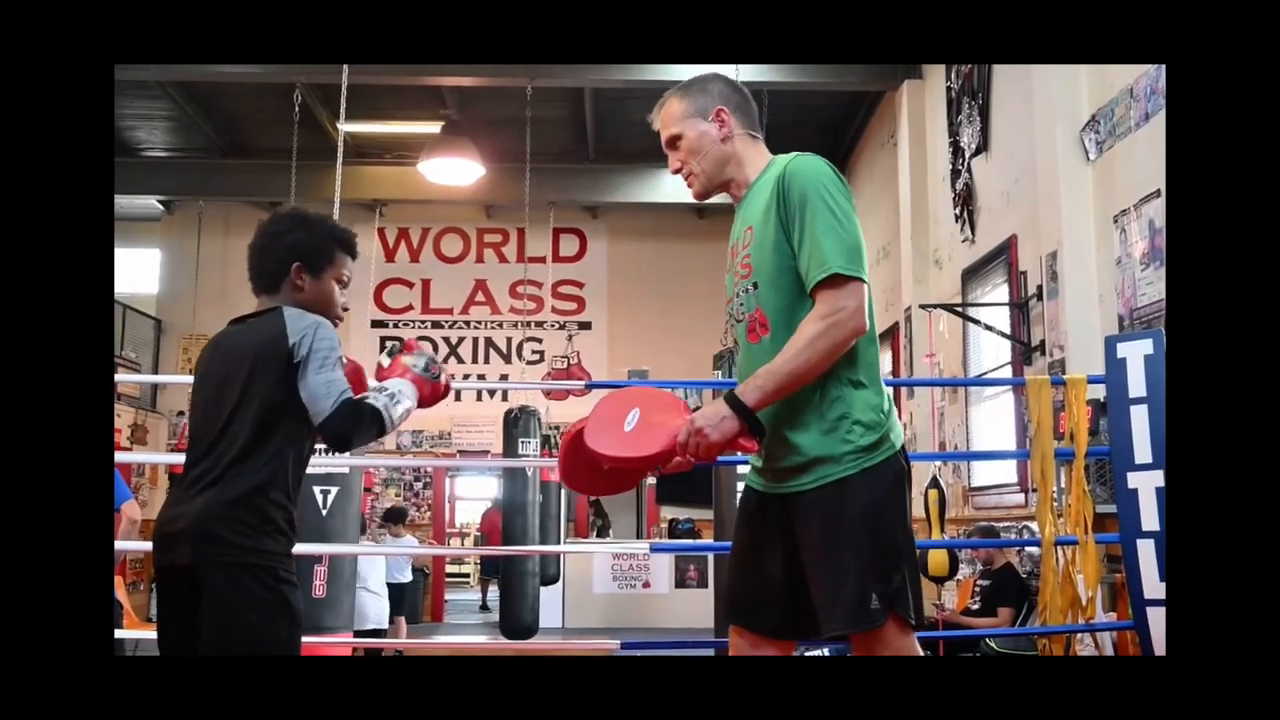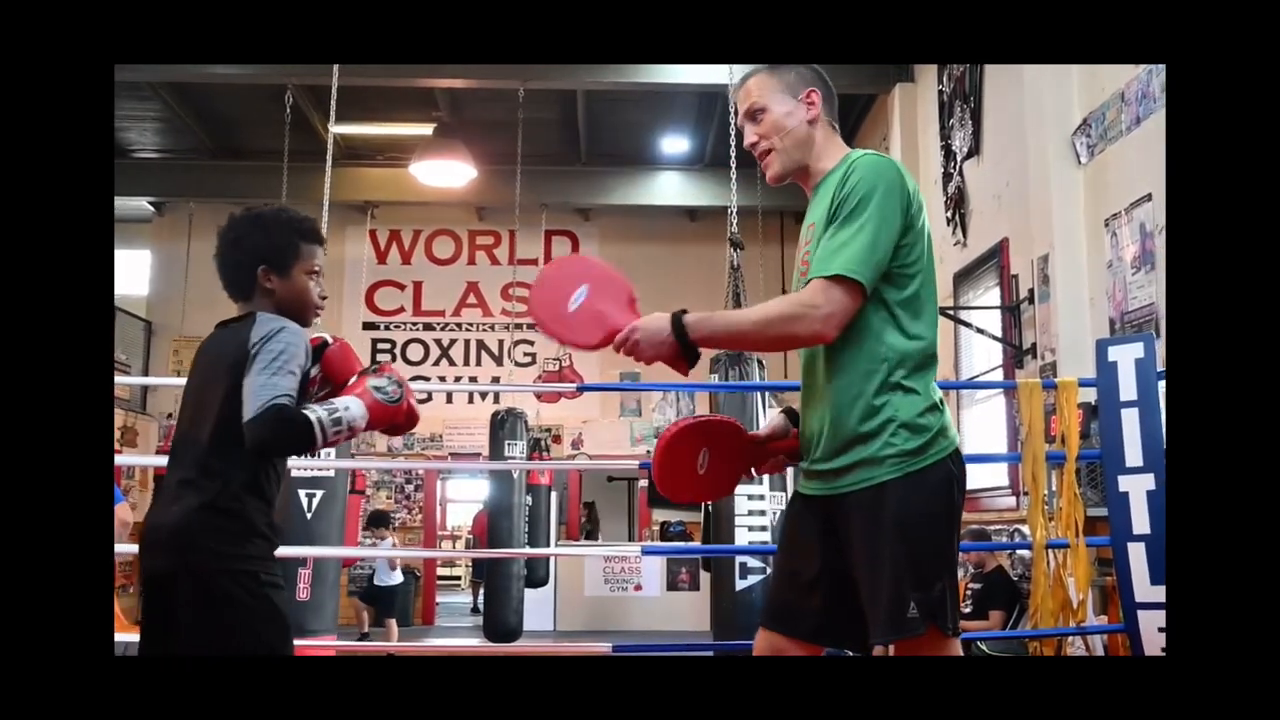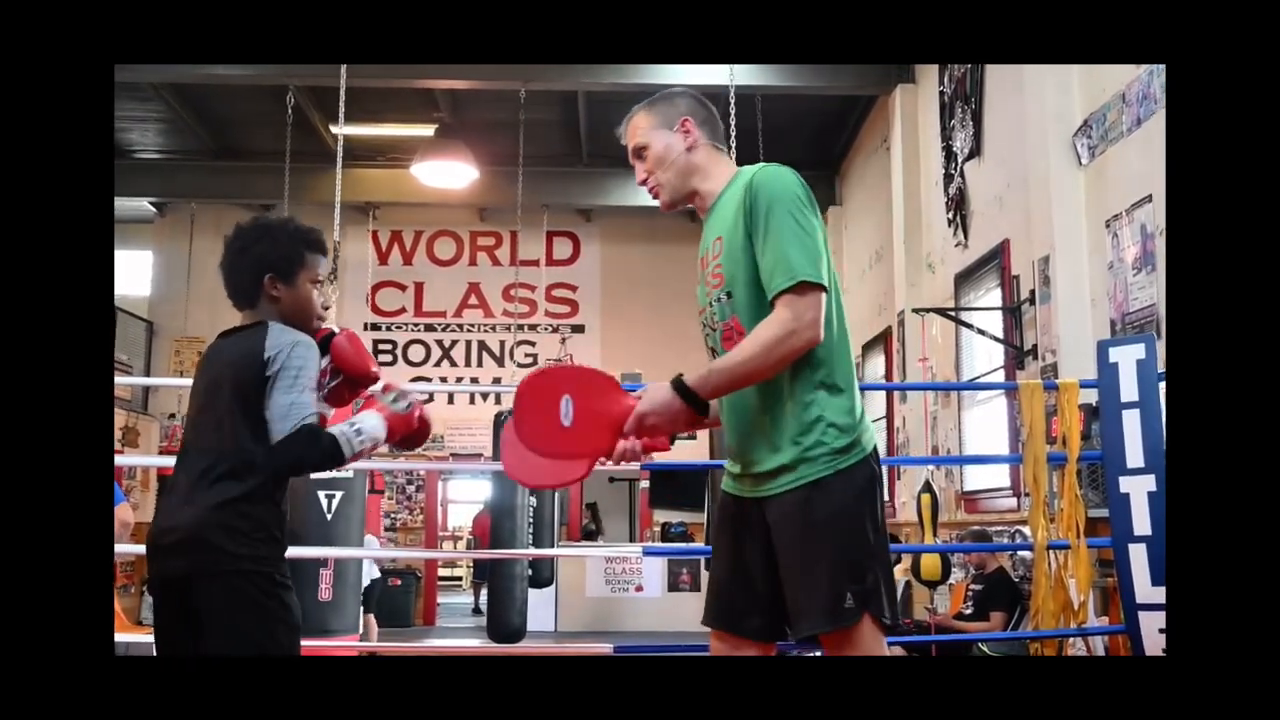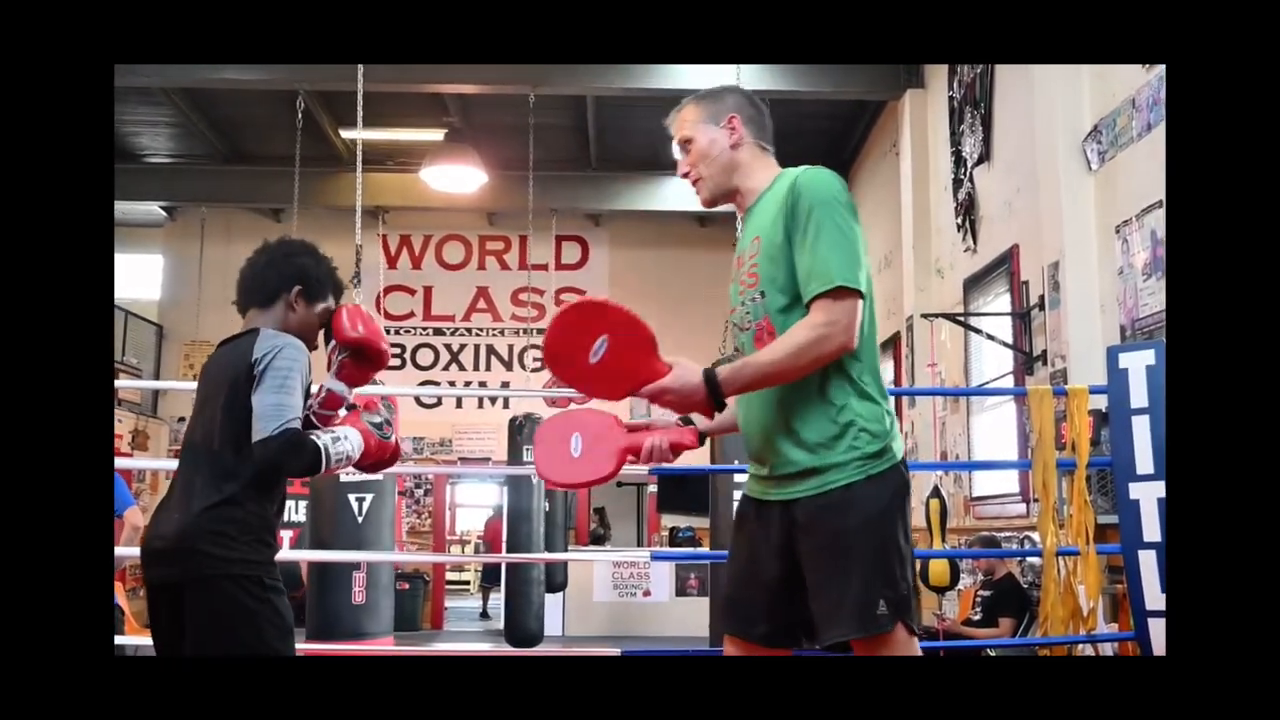
dt=0.7s
person 1, frame 1
left shoulder: (801, 176)
right shoulder: (746, 220)
left elbow: (845, 314)
left wrist: (737, 407)
right wrist: (703, 423)
left hip: (845, 464)
right hip: (775, 475)
left knee: (883, 639)
right knee: (753, 640)
person 1, frame 2
left shoulder: (869, 175)
right shoulder: (823, 203)
left elbow: (820, 317)
left wrist: (680, 331)
right wrist: (793, 420)
left hip: (897, 466)
right hip: (827, 476)
left knee: (923, 645)
right knee: (778, 644)
person 1, frame 3
left shoulder: (767, 186)
right shoulder: (715, 231)
left elbow: (802, 325)
left wrist: (683, 394)
right wrist: (666, 424)
left hip: (821, 465)
right hip: (750, 479)
left knee: (852, 640)
right knee: (734, 642)
person 1, frame 4
left shoulder: (808, 189)
right shoulder: (753, 229)
left elbow: (835, 328)
left wrist: (713, 384)
right wrist: (692, 425)
left hip: (847, 474)
right hip: (772, 485)
left knee: (882, 642)
right knee: (746, 645)
person 2, frame 1
left shoulder: (219, 344)
right shoulder: (309, 329)
right elbow: (339, 425)
right wrist: (407, 383)
left hip: (181, 533)
right hip: (242, 540)
person 2, frame 2
left shoulder: (217, 343)
right shoulder: (280, 334)
right elbow: (269, 429)
left wrist: (307, 391)
right wrist: (362, 407)
left hip: (169, 536)
right hip: (225, 544)
person 2, frame 3
left shoulder: (218, 352)
right shoulder: (290, 345)
right elbow: (296, 451)
left wrist: (324, 395)
right wrist: (380, 420)
left hip: (174, 540)
right hip: (237, 549)
person 2, frame 4
left shoulder: (224, 357)
right shoulder: (283, 348)
right elbow: (280, 452)
left wrist: (342, 382)
right wrist: (358, 437)
left hip: (170, 545)
right hip: (226, 554)
